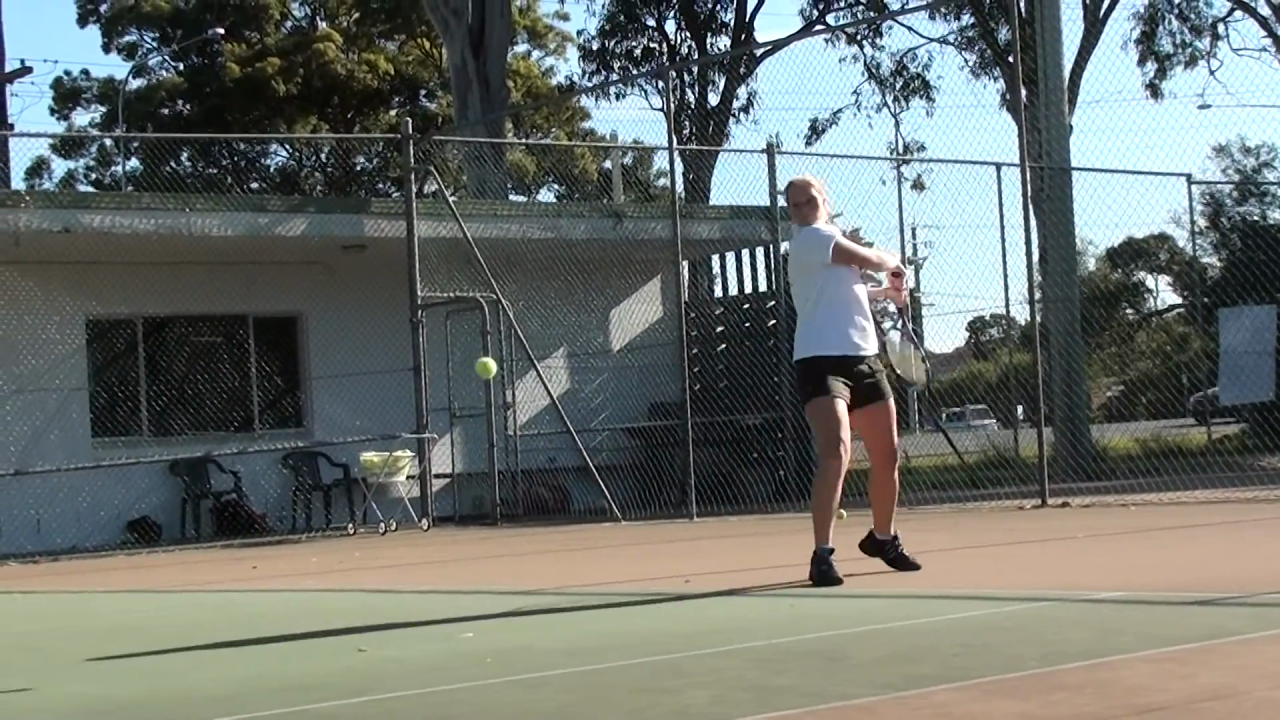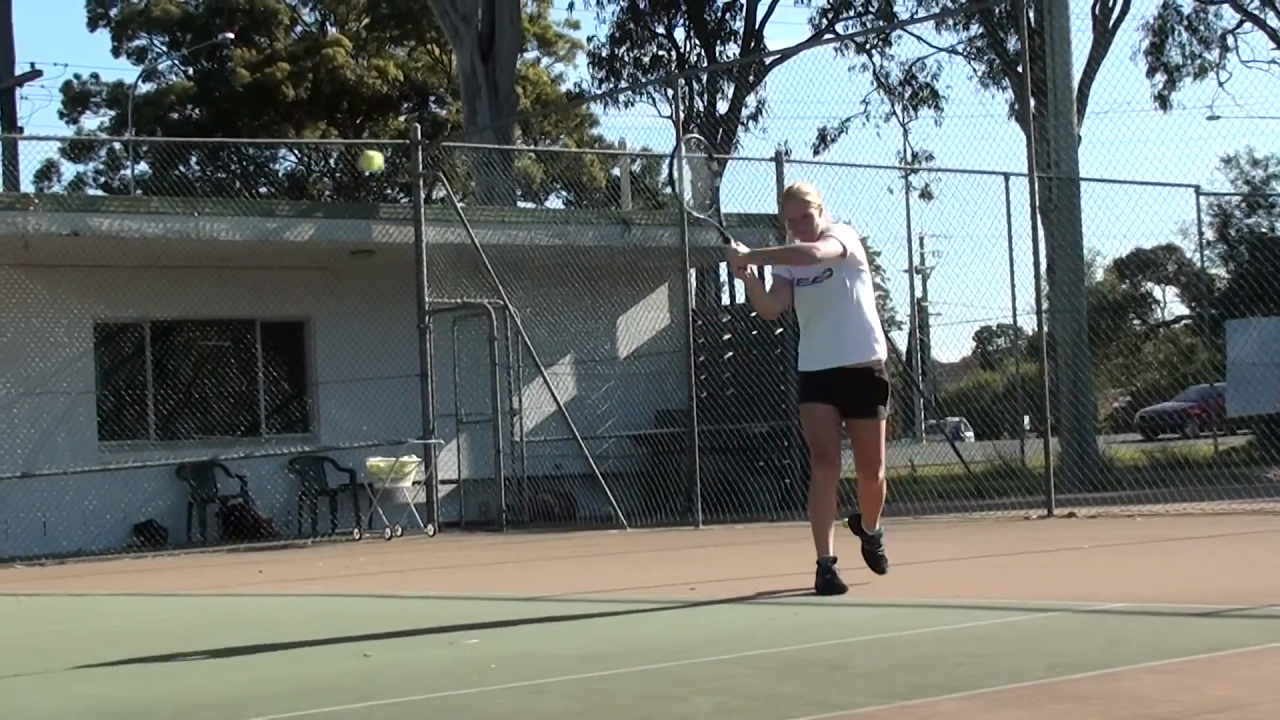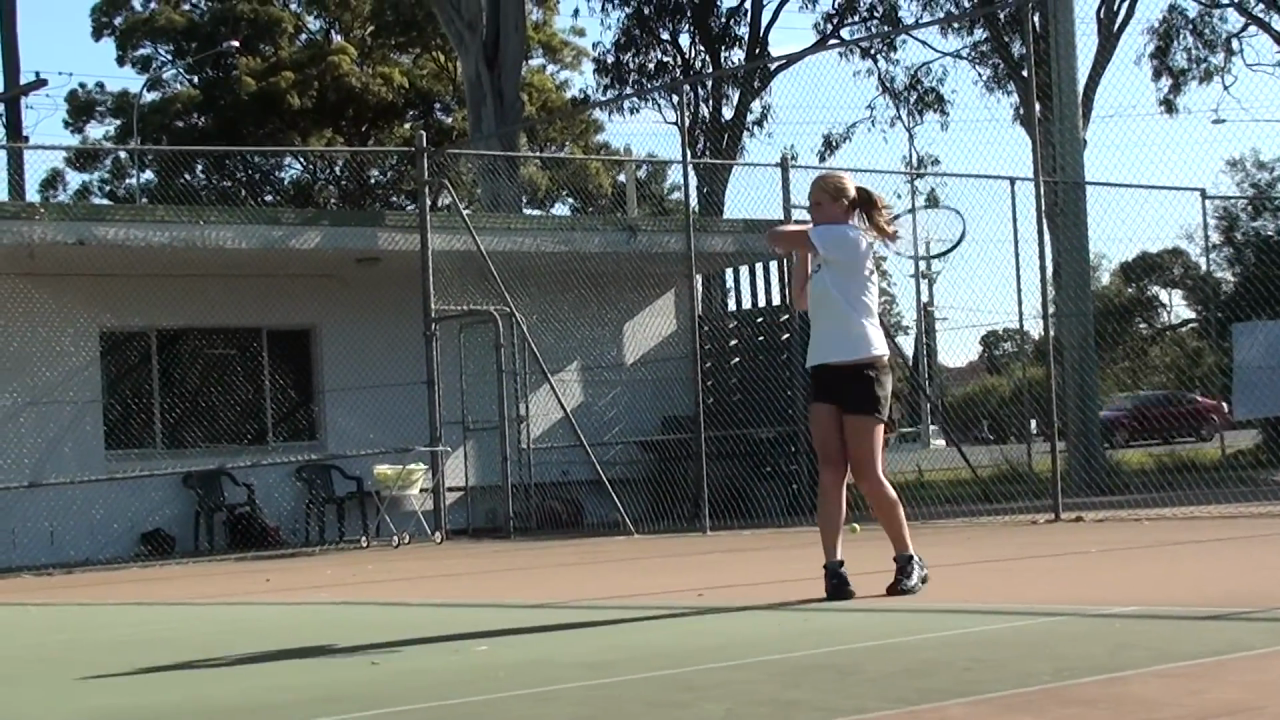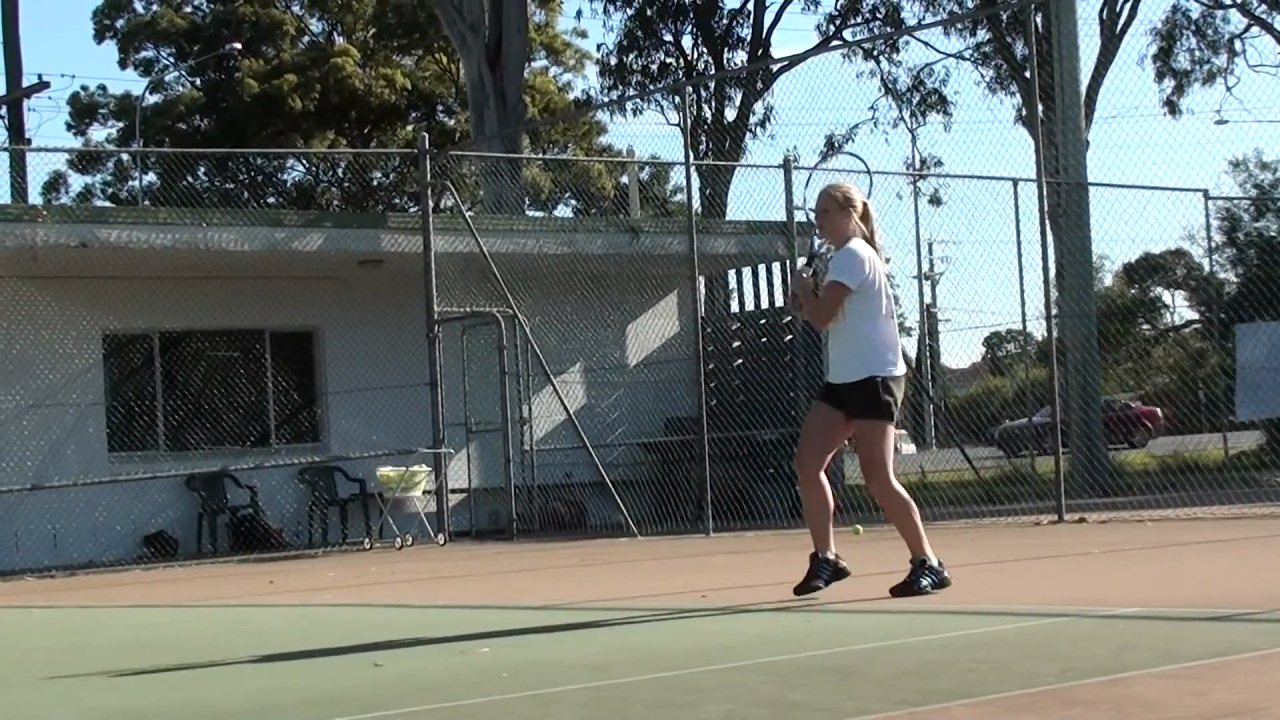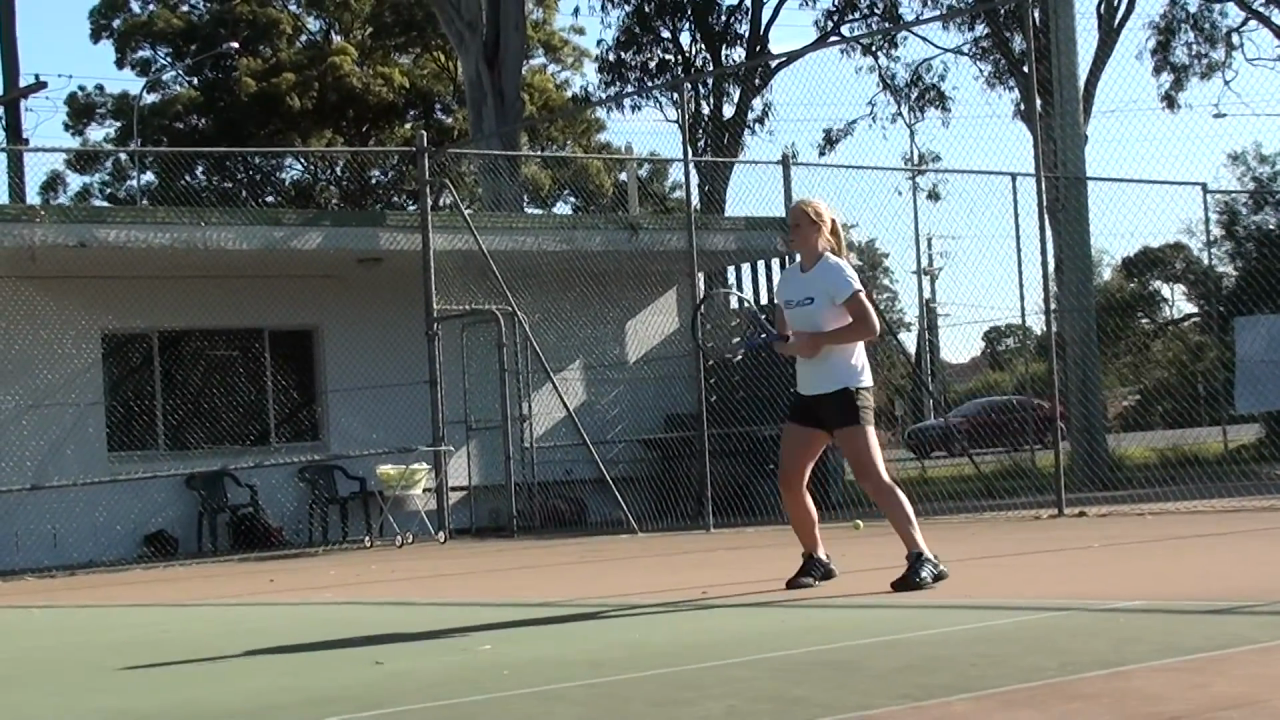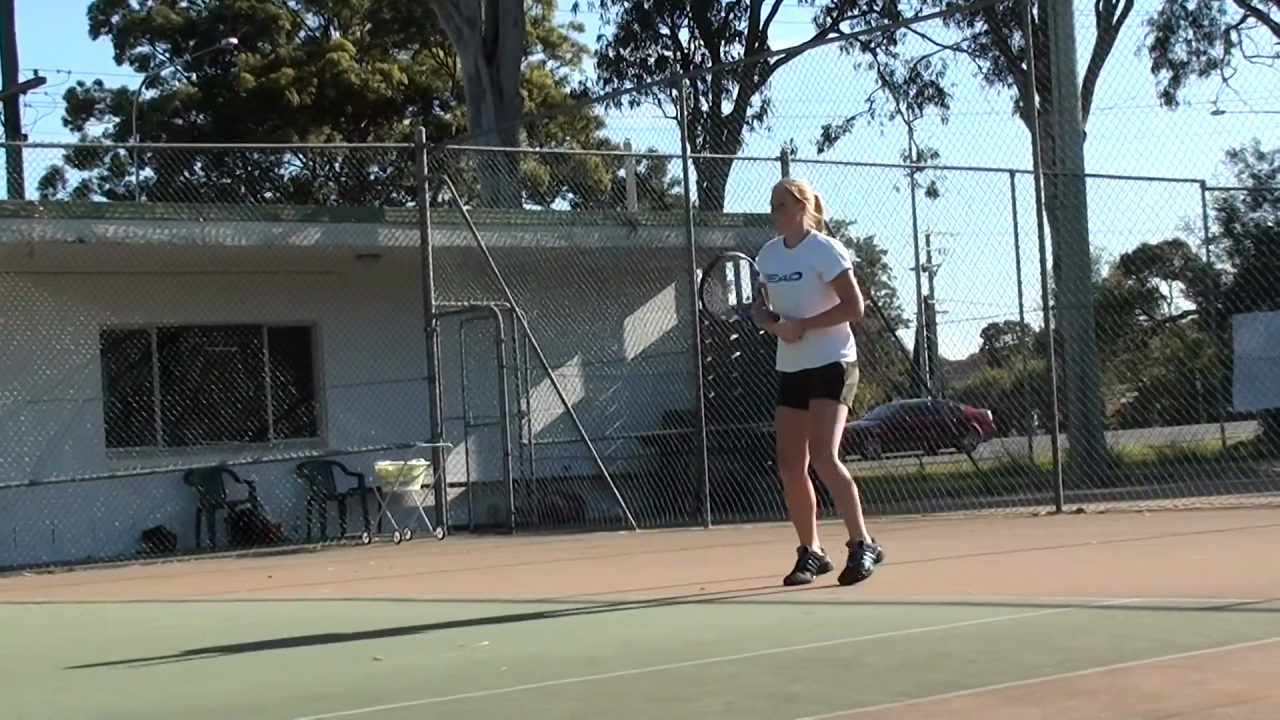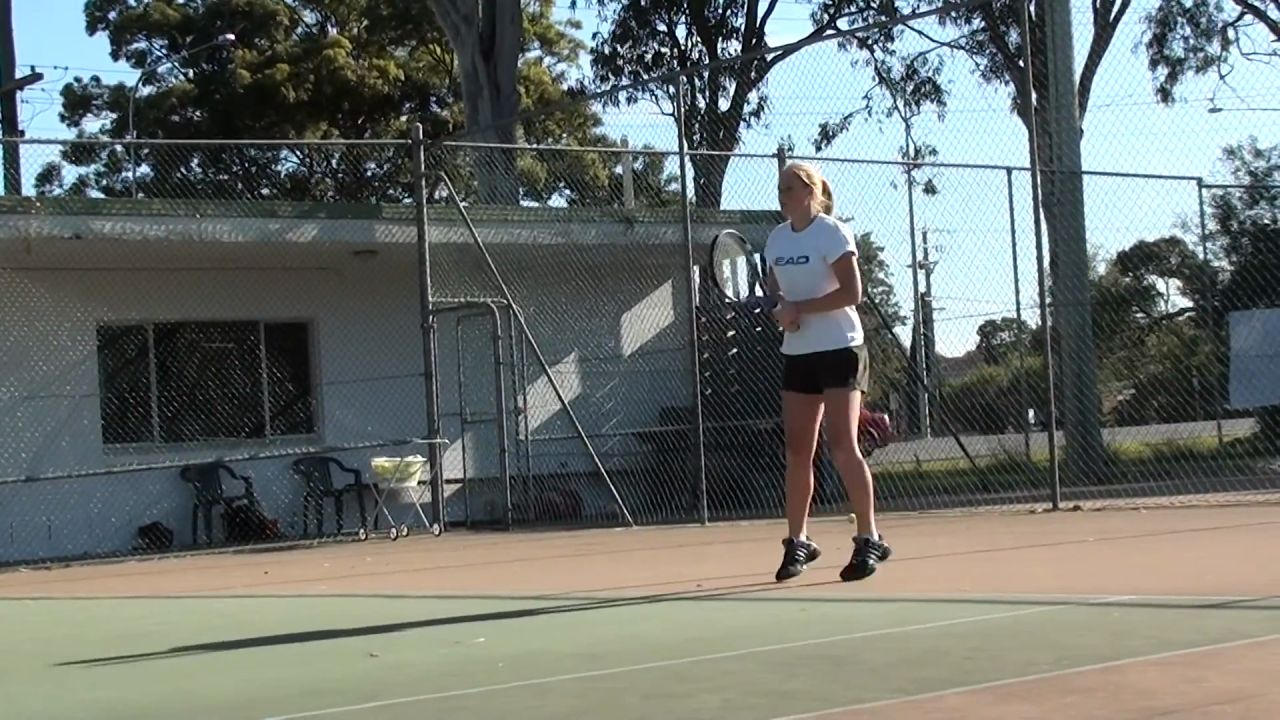
dt=0.3s
person 1, frame 1
left shoulder: (831, 238)
right shoulder: (811, 239)
right elbow: (875, 261)
left wrist: (885, 293)
right wrist: (897, 267)
left hip: (863, 360)
right hip: (821, 362)
left knee: (886, 456)
right knee: (834, 455)
left ankle: (883, 538)
right ankle: (822, 554)
person 1, frame 2
left shoulder: (844, 237)
right shoulder: (786, 265)
left elbow: (812, 253)
right elbow: (769, 309)
left wrist: (757, 254)
right wrist: (747, 272)
left hip: (864, 370)
right hip: (817, 373)
left knee: (871, 470)
right knee: (826, 467)
left ankle: (869, 530)
right ankle: (826, 564)
person 1, frame 3
left shoulder: (845, 238)
right shoulder: (824, 248)
left elbow: (777, 238)
right elbow: (800, 302)
left wrist: (807, 231)
right wrist: (799, 253)
left hip: (862, 368)
right hip: (825, 369)
left knee: (866, 475)
right knee: (830, 471)
left ankle: (909, 561)
right ankle: (834, 567)
person 1, frame 4
left shoulder: (855, 257)
right shoulder: (833, 259)
left elbow: (821, 315)
right elbow: (822, 316)
left wrist: (803, 291)
right wrist: (810, 290)
left hip: (874, 377)
right hip: (841, 379)
left knee: (878, 479)
right knee: (807, 464)
left ankle: (929, 565)
right ankle: (825, 559)
person 1, frame 5
left shoulder: (836, 272)
right shoulder: (787, 278)
left elbow: (869, 327)
right elbow: (783, 331)
left wrist: (814, 340)
right wrist: (790, 344)
left hip: (845, 390)
right hip: (808, 393)
left knee: (872, 477)
right knee: (789, 481)
left ankle: (923, 558)
right ankle: (816, 559)
person 1, frame 6
left shoulder: (827, 249)
right shoulder: (768, 254)
left elbow: (855, 305)
right elbow: (763, 305)
left wrist: (803, 324)
right wrist: (771, 321)
left hip: (831, 365)
right hip: (791, 370)
left knee: (823, 458)
right knee: (791, 465)
left ankle: (862, 545)
right ankle: (811, 553)
person 1, frame 7
left shoulder: (833, 232)
right shoulder: (777, 238)
left elbow: (851, 292)
left wrist: (799, 308)
right wrist: (780, 310)
left hip: (839, 351)
right hip: (797, 354)
left knee: (843, 447)
right knee: (796, 453)
left ankle: (869, 540)
right ankle: (797, 542)
